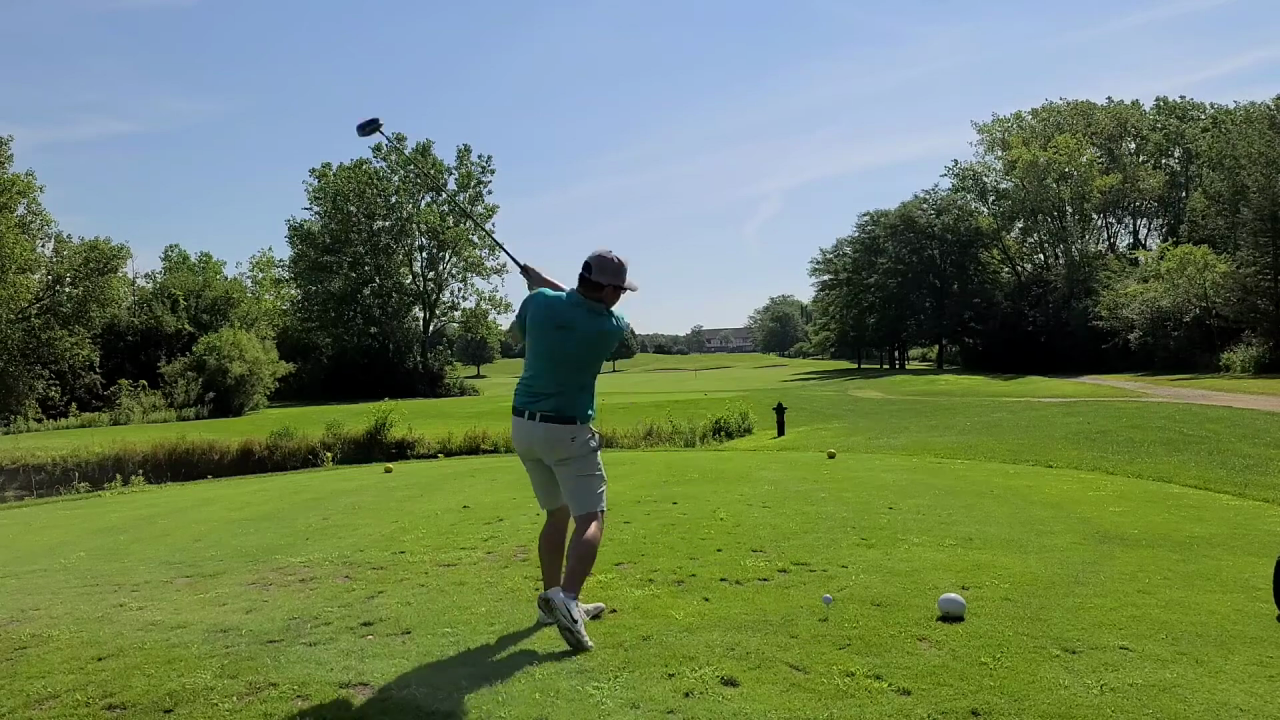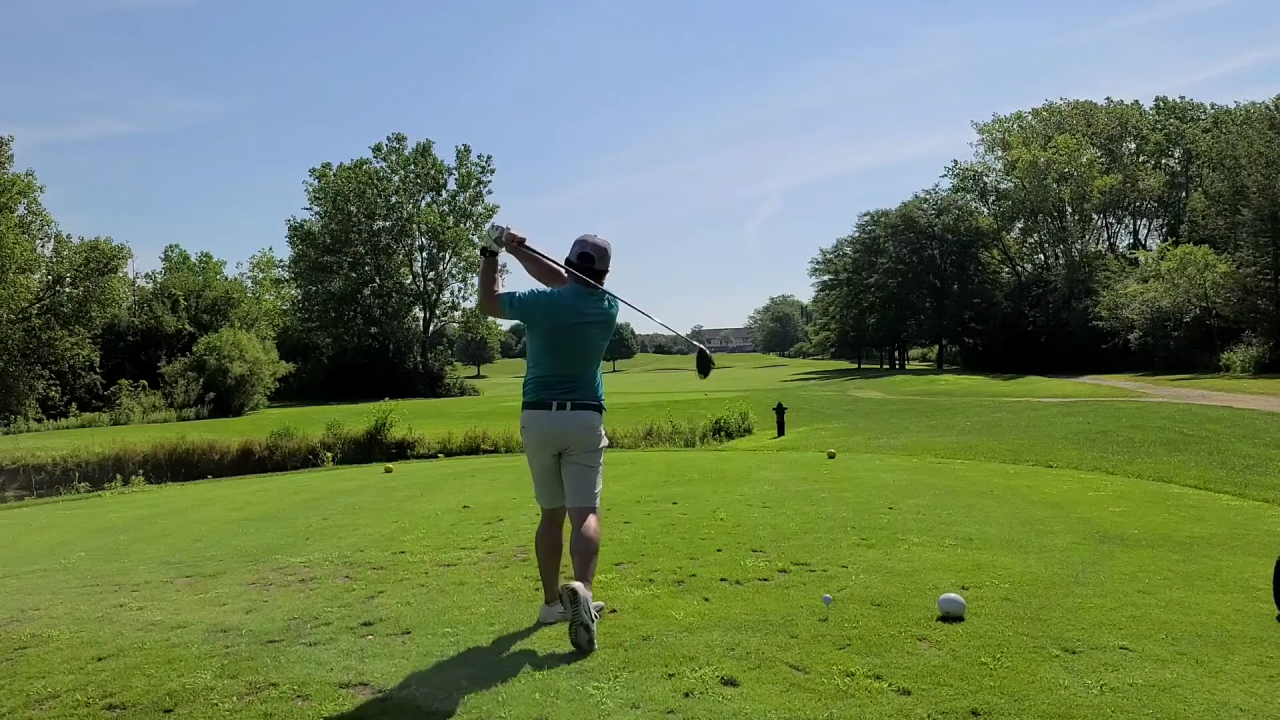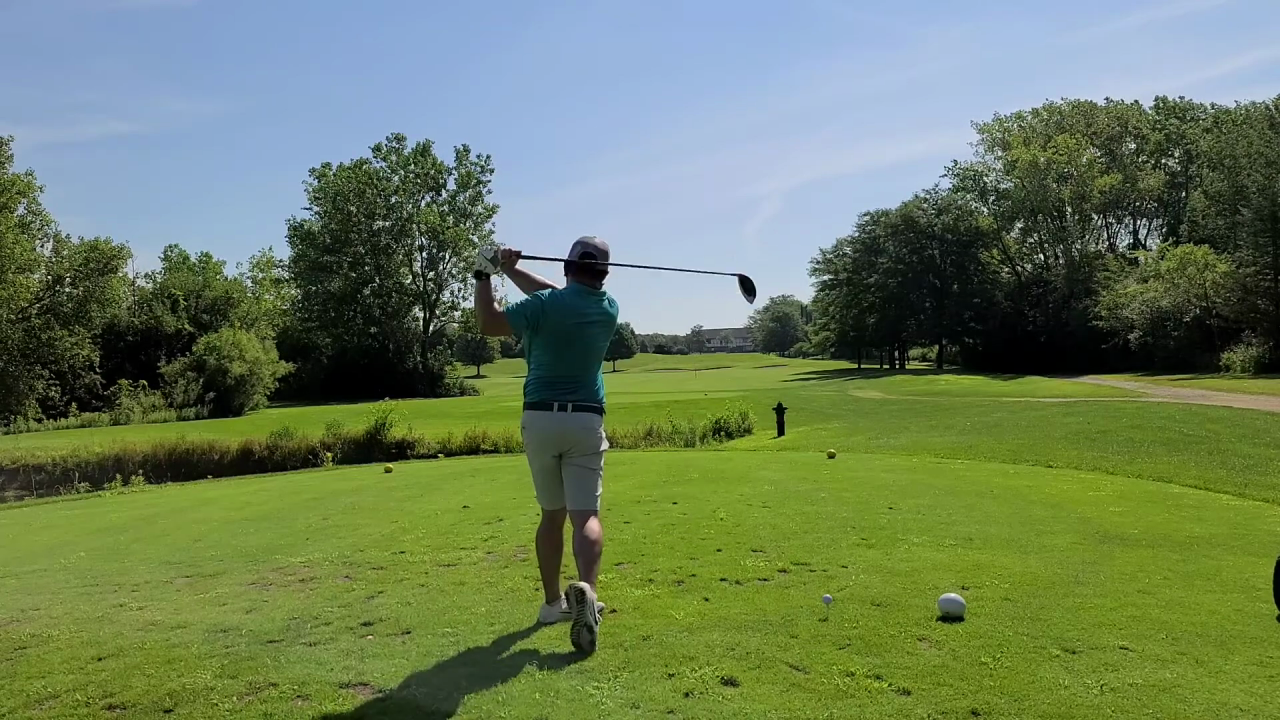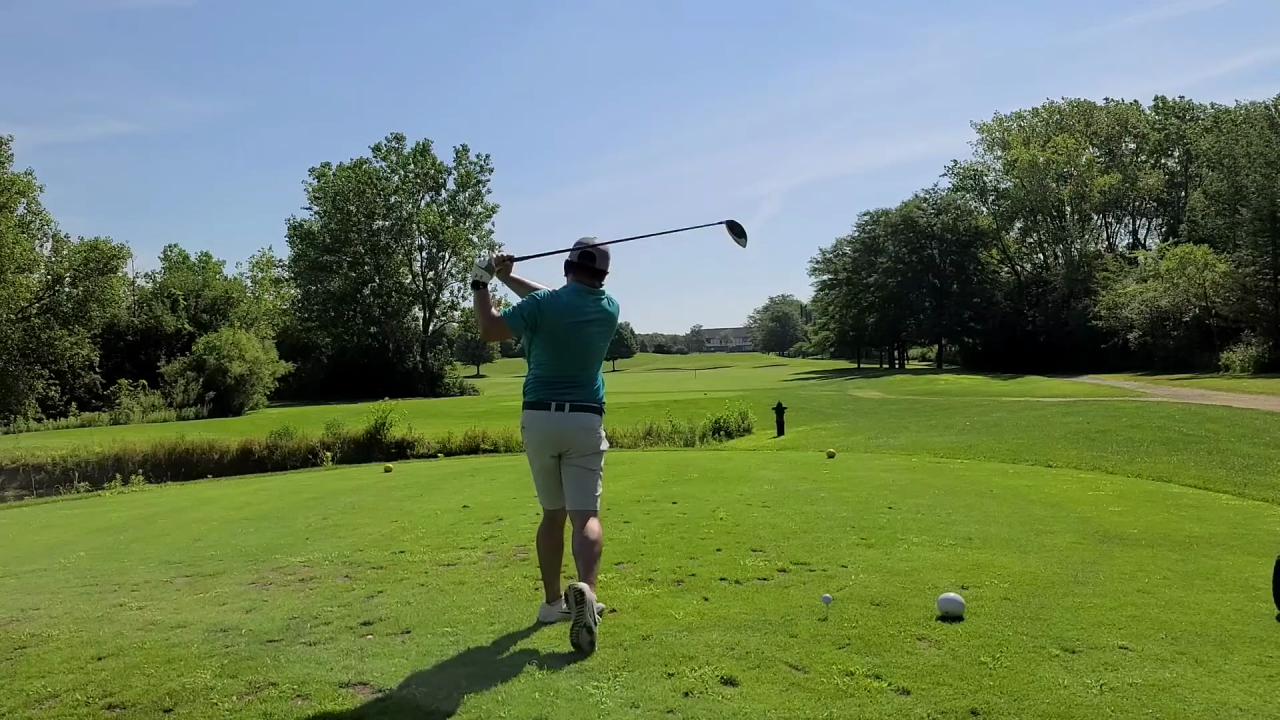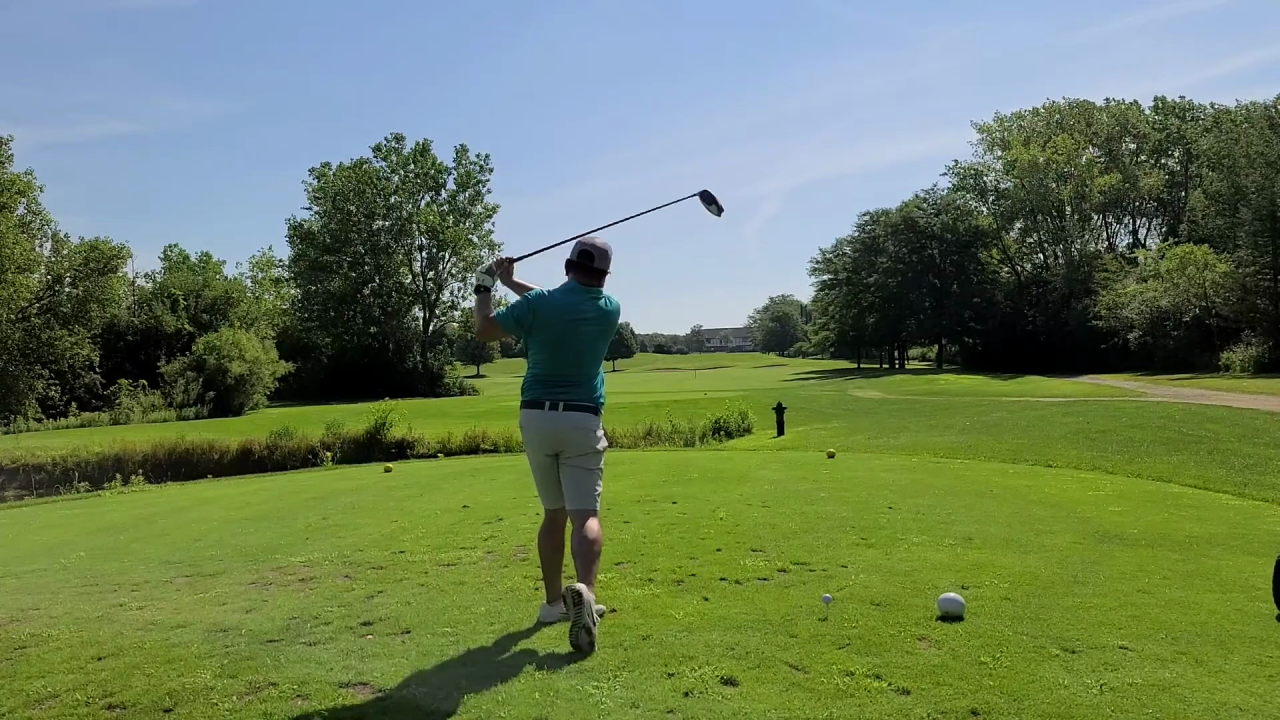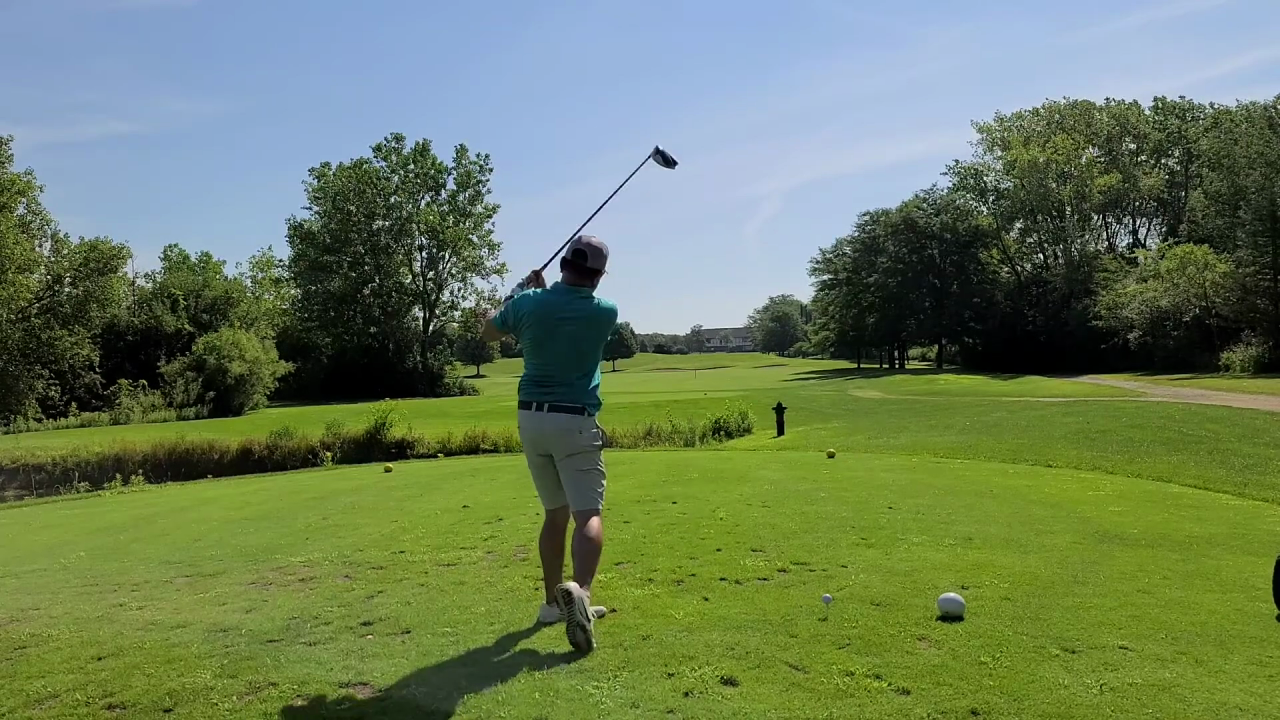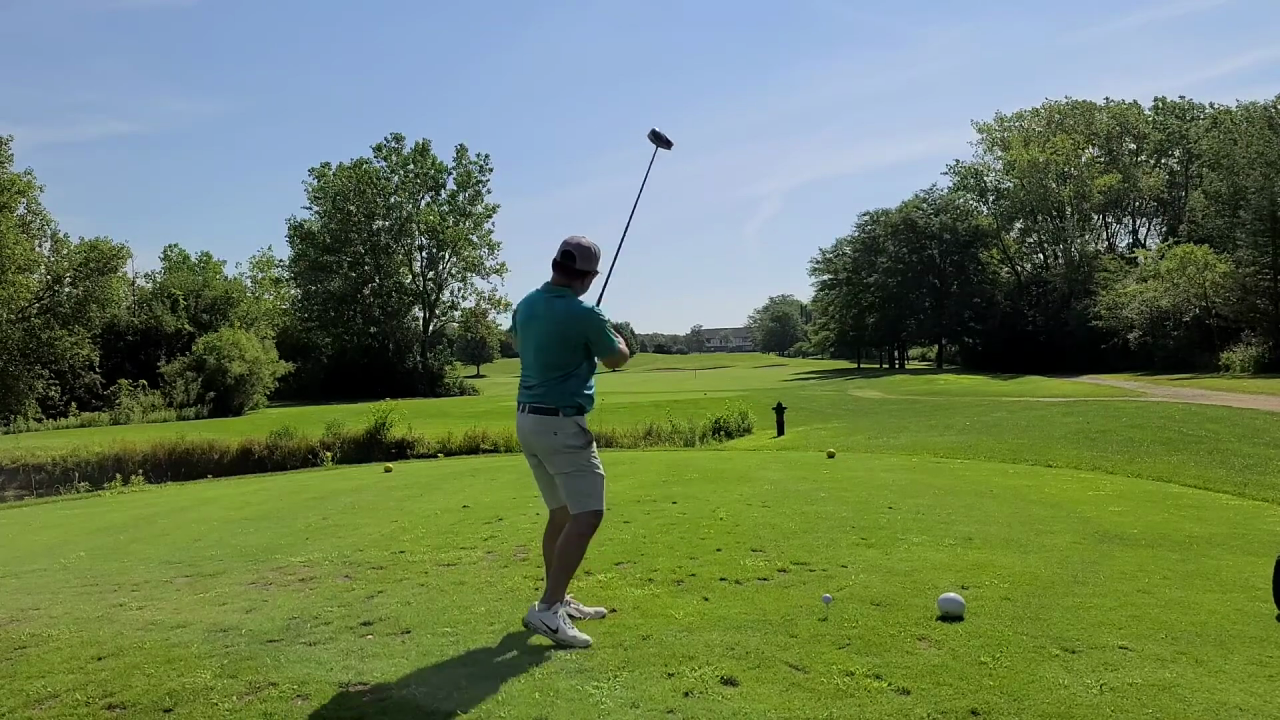
dt=0.2s
person 1, frame 1
left shoulder: (539, 302)
right shoulder: (611, 327)
left elbow: (521, 333)
right wrist: (536, 275)
left hip: (524, 426)
right hip: (567, 432)
left knee: (558, 512)
right knee: (590, 519)
left ankle: (556, 596)
right ankle: (566, 596)
person 1, frame 2
left shoulder: (542, 303)
right shoulder: (607, 307)
left elbow: (486, 304)
right elbow: (563, 284)
left wrist: (491, 254)
right wrist: (519, 250)
left hip: (537, 419)
right hip: (583, 422)
left knee: (552, 512)
right knee: (584, 513)
left ankle: (552, 600)
right ankle: (581, 591)
person 1, frame 3
left shoulder: (546, 306)
right shoulder: (609, 308)
left elbow: (487, 323)
left wrist: (484, 274)
right wrist: (511, 269)
left hip: (540, 419)
right hip: (585, 422)
left knee: (552, 513)
right knee: (585, 515)
left ankle: (553, 602)
right ankle: (586, 590)
person 1, frame 4
left shoulder: (545, 304)
right shoulder: (610, 308)
left elbow: (488, 330)
left wrist: (481, 283)
right wrist: (508, 277)
left hip: (540, 419)
right hip: (585, 422)
left knee: (554, 512)
right knee: (586, 514)
left ankle: (554, 601)
right ankle: (586, 590)
person 1, frame 5
left shoulder: (539, 303)
right shoulder: (610, 310)
left elbow: (484, 330)
left wrist: (485, 287)
right wrist: (512, 282)
left hip: (537, 418)
right hip: (582, 421)
left knee: (555, 512)
right knee: (585, 514)
left ankle: (554, 601)
right ankle: (584, 590)
person 1, frame 6
left shoulder: (528, 303)
right shoulder: (605, 312)
left elbow: (489, 332)
left hip: (532, 418)
right hip: (575, 423)
left knee: (556, 512)
right knee: (587, 513)
left ankle: (554, 601)
right ankle: (579, 591)
person 1, frame 7
left shoulder: (528, 304)
right shoulder: (584, 315)
right elbow: (617, 359)
right wrist: (617, 340)
left hip: (530, 420)
right hip: (562, 424)
left knee: (562, 512)
right knee: (587, 513)
left ankle: (559, 602)
right ankle: (547, 607)
